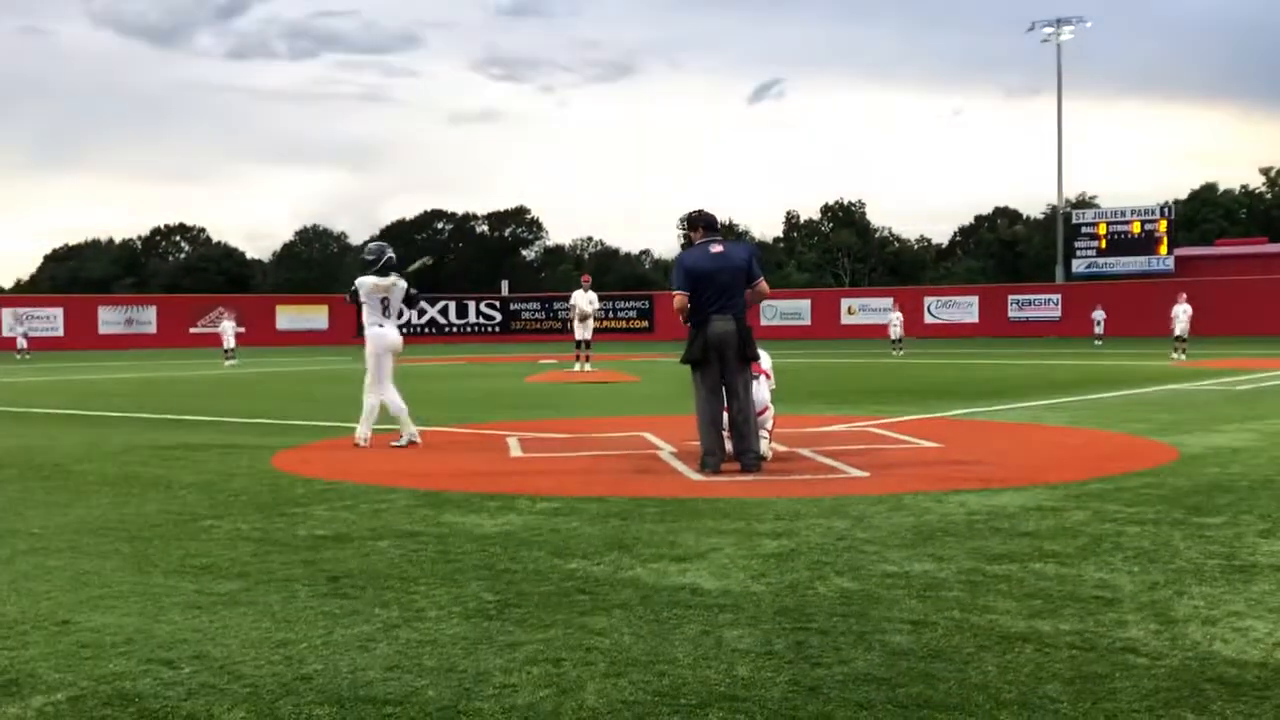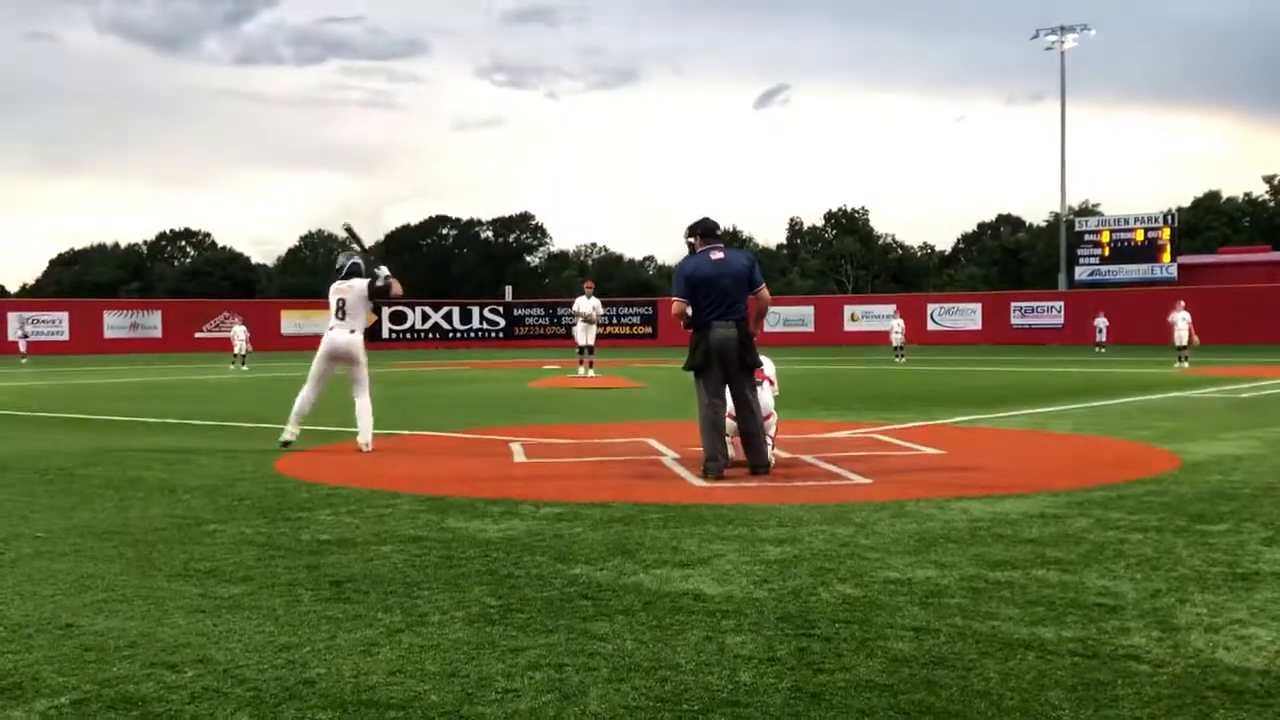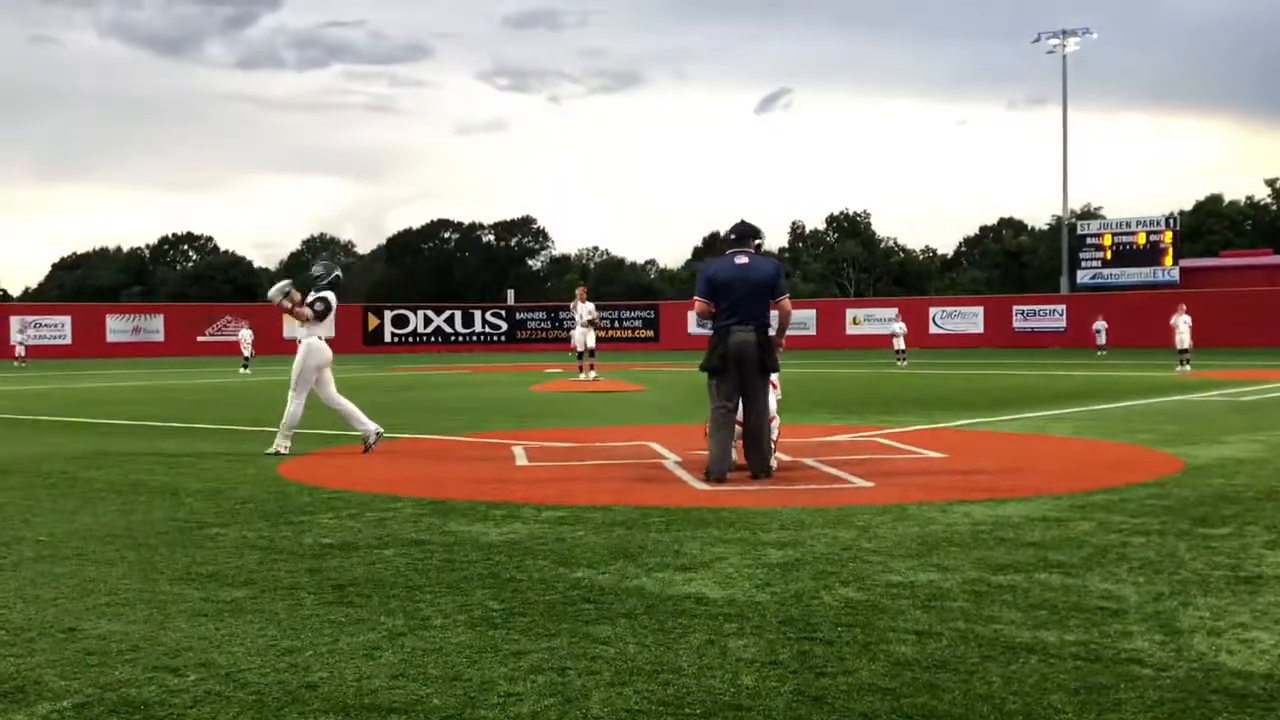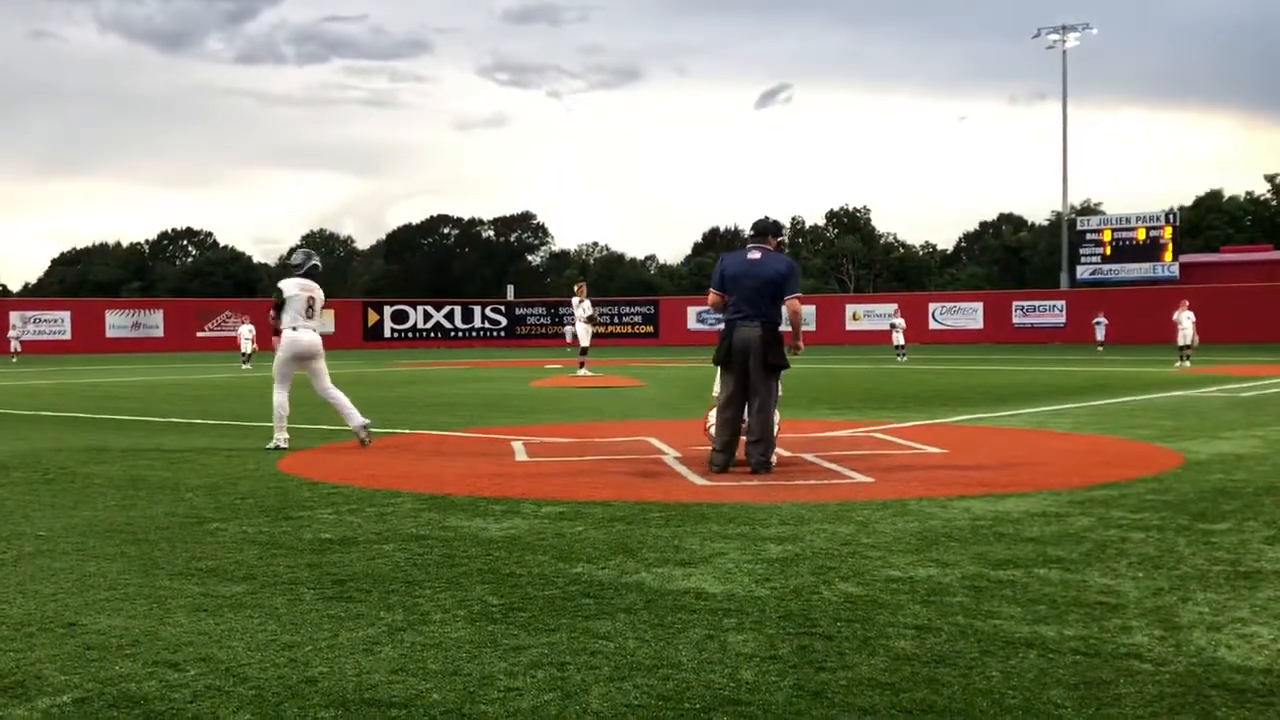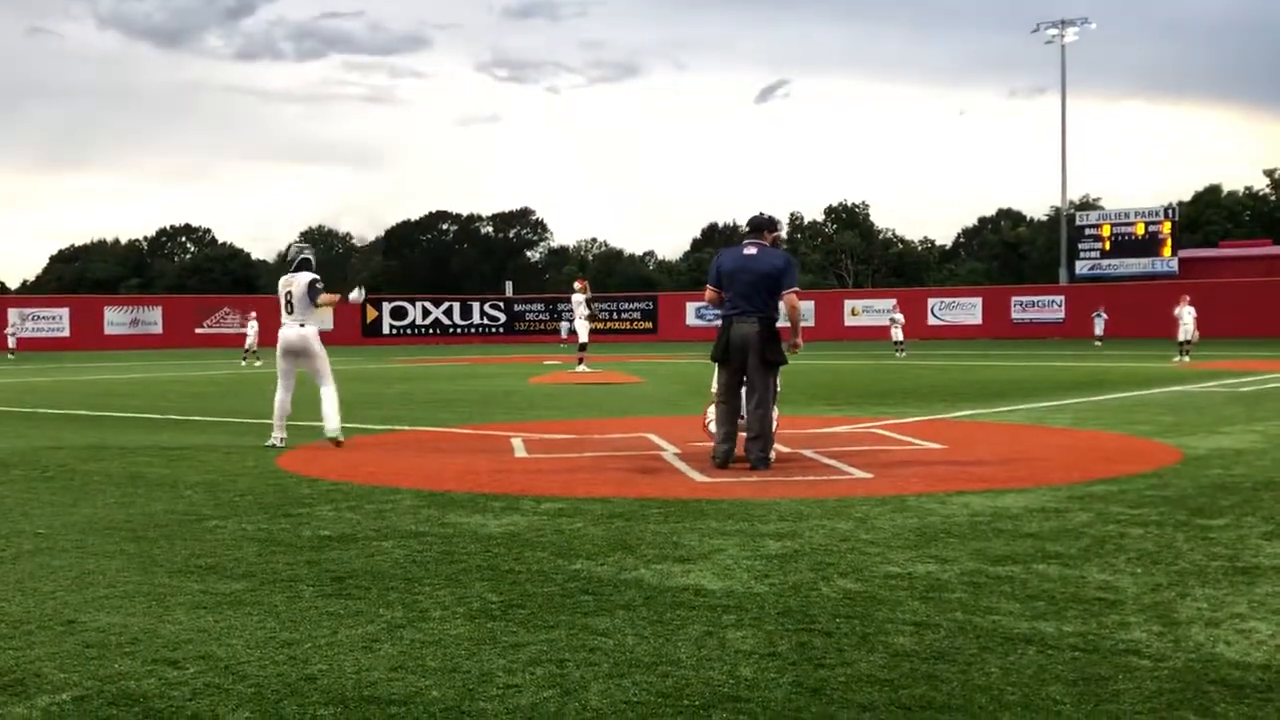
dt=0.5s
person 1, frame 1
left shoulder: (686, 258)
right shoulder: (743, 251)
left elbow: (680, 304)
right elbow: (762, 291)
left wrist: (687, 317)
left hip: (704, 332)
right hip: (736, 330)
left knee: (708, 398)
right knee: (741, 397)
left ankle: (711, 459)
right ankle: (750, 458)
person 1, frame 2
left shoulder: (687, 265)
right shoulder: (745, 259)
left elbow: (677, 310)
right elbow: (765, 299)
left wrist: (689, 321)
right wrist: (755, 326)
left hip: (707, 339)
right hip: (739, 336)
left knee: (711, 404)
right knee: (747, 401)
left ankle: (714, 465)
right ankle: (759, 461)
person 1, frame 3
left shoulder: (711, 267)
right shoulder: (771, 266)
left elbow: (700, 309)
right elbow: (785, 309)
right wrist: (780, 336)
left hip: (724, 342)
right hip: (757, 341)
left knee: (722, 407)
right knee: (757, 406)
left ankle: (718, 468)
right ankle: (760, 466)
person 1, frame 4
left shoulder: (726, 260)
right shoulder: (784, 264)
left elbow: (714, 301)
right elbow: (793, 308)
right wrist: (797, 338)
left hip: (734, 335)
right hip: (766, 337)
left knee: (729, 400)
right knee: (762, 401)
left ankle: (720, 459)
right ankle: (759, 460)
person 1, frame 5
left shoulder: (723, 257)
right shoulder: (781, 259)
left elbow: (710, 298)
right elbow: (791, 302)
right wrist: (796, 335)
left hip: (731, 331)
right hip: (763, 333)
left knee: (727, 395)
right knee: (761, 397)
left ankle: (722, 453)
right ankle: (758, 456)
person 2, frame 1
left shoulder: (363, 282)
right shoulder: (400, 283)
left elbow: (352, 298)
right elbow: (416, 304)
left hip: (377, 337)
right hip: (394, 335)
left knee: (384, 388)
right knee: (372, 387)
left ankle: (409, 432)
right ankle: (363, 434)
person 2, frame 2
left shoulder: (334, 287)
right shoulder: (365, 285)
right elbow: (397, 291)
right wrist: (385, 275)
left hip: (331, 339)
right hip: (354, 341)
left knee: (311, 389)
right knee: (362, 394)
left ankle: (291, 432)
right ankle: (365, 440)
person 2, frame 3
left shoulder: (325, 297)
right shoulder: (315, 294)
left elbow: (305, 316)
right elbow: (301, 310)
left wrist: (288, 306)
right wrist: (291, 296)
left hip: (312, 348)
right hip: (318, 350)
left knee: (296, 397)
right knee: (331, 397)
left ankle: (282, 443)
right ankle: (370, 430)
person 2, frame 4
left shoulder: (285, 285)
right shoulder: (318, 291)
left elbow: (275, 316)
left wrist: (276, 333)
left hip: (291, 339)
right hip: (314, 339)
left knee: (281, 388)
right knee: (326, 388)
left ankle: (280, 438)
right ankle: (358, 423)
person 2, frame 5
left shoulder: (282, 281)
right shoulder: (310, 279)
right elbow: (320, 299)
right wrist: (348, 298)
left hip: (285, 335)
right hip: (307, 335)
left knee: (284, 387)
right knee: (326, 383)
left ankle: (278, 436)
right ankle: (332, 429)
